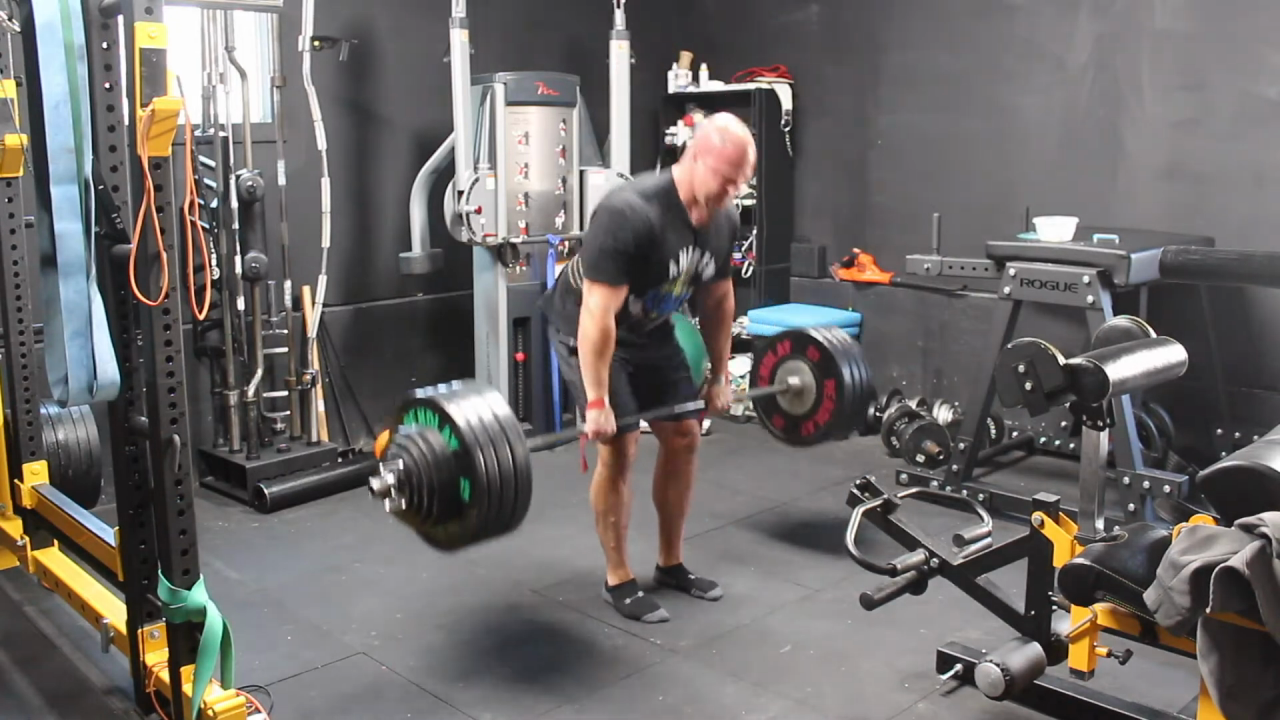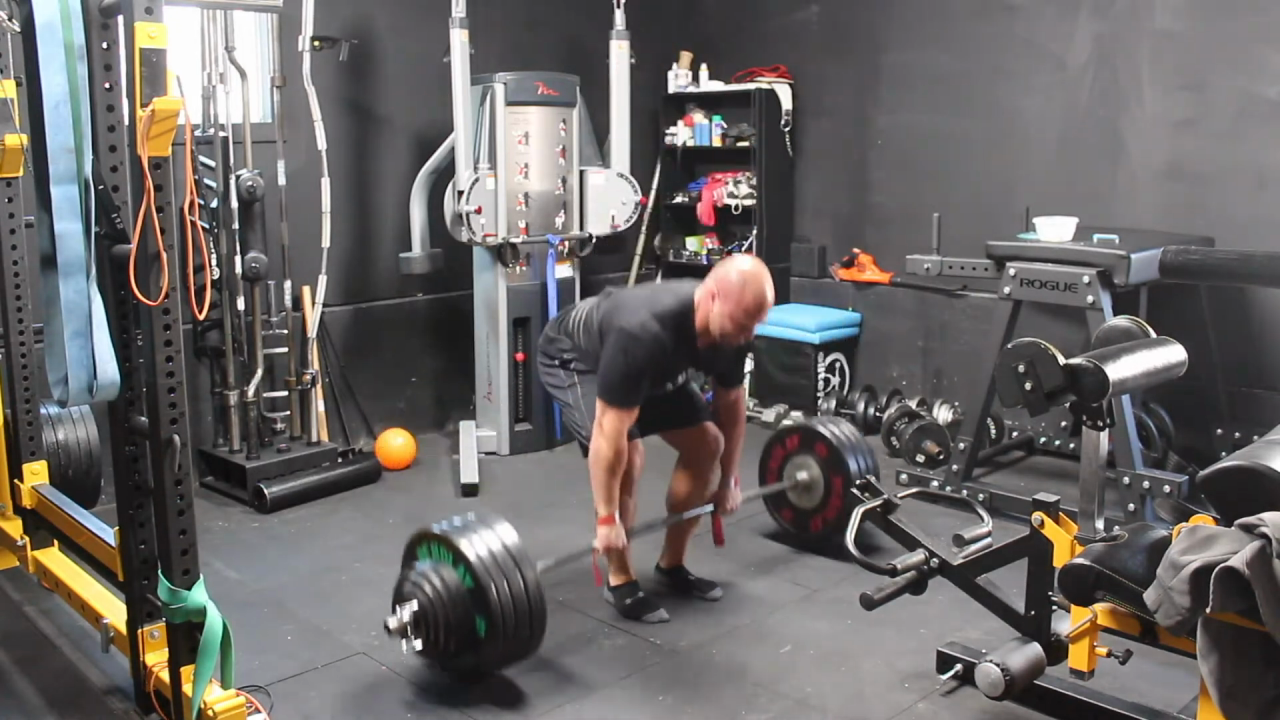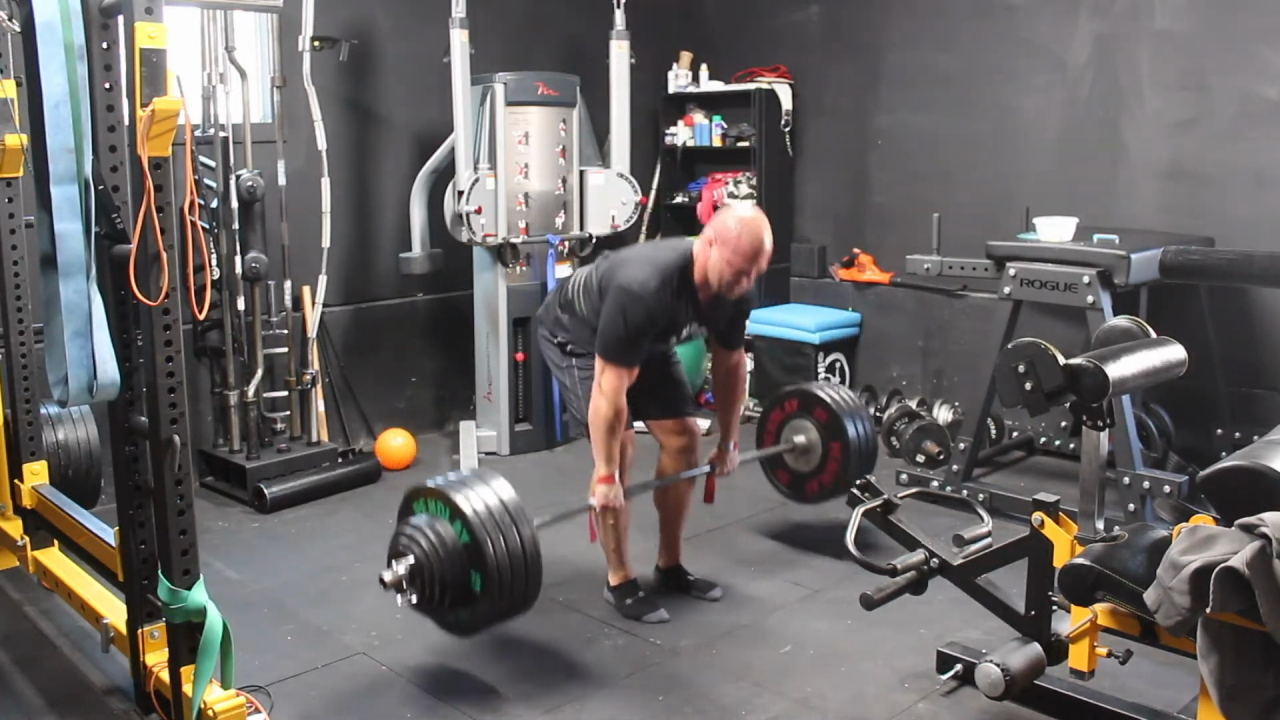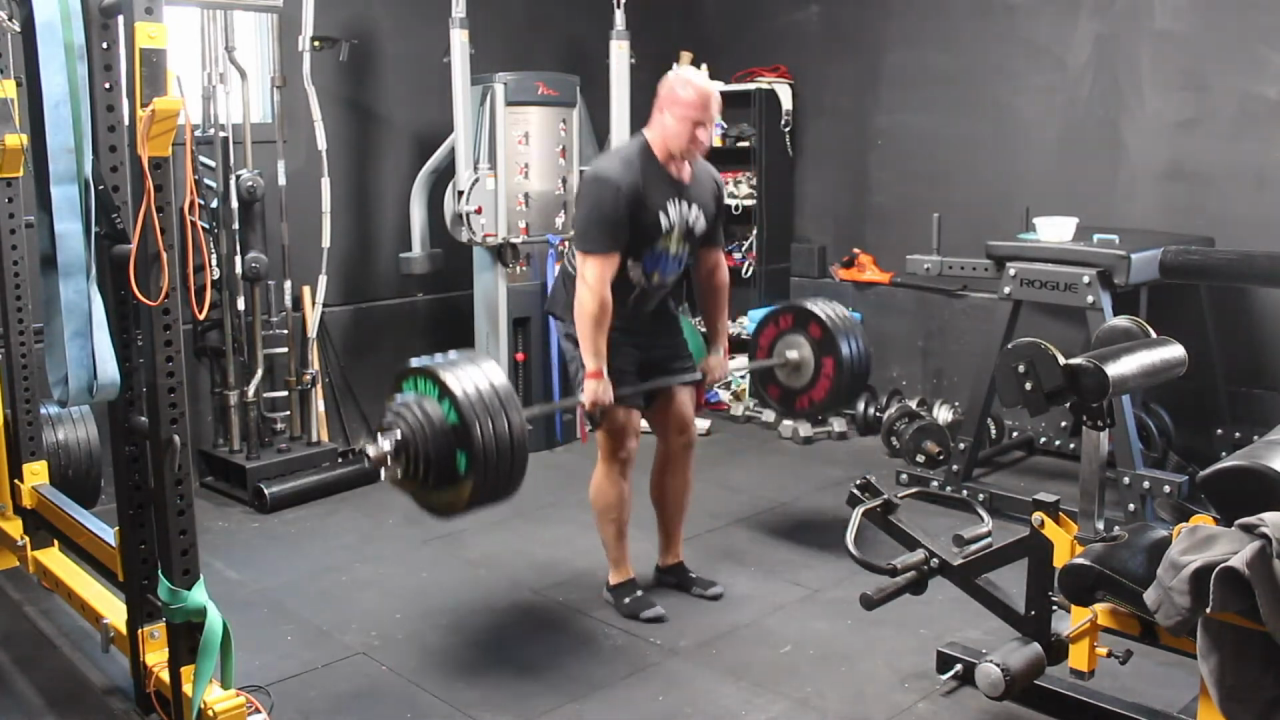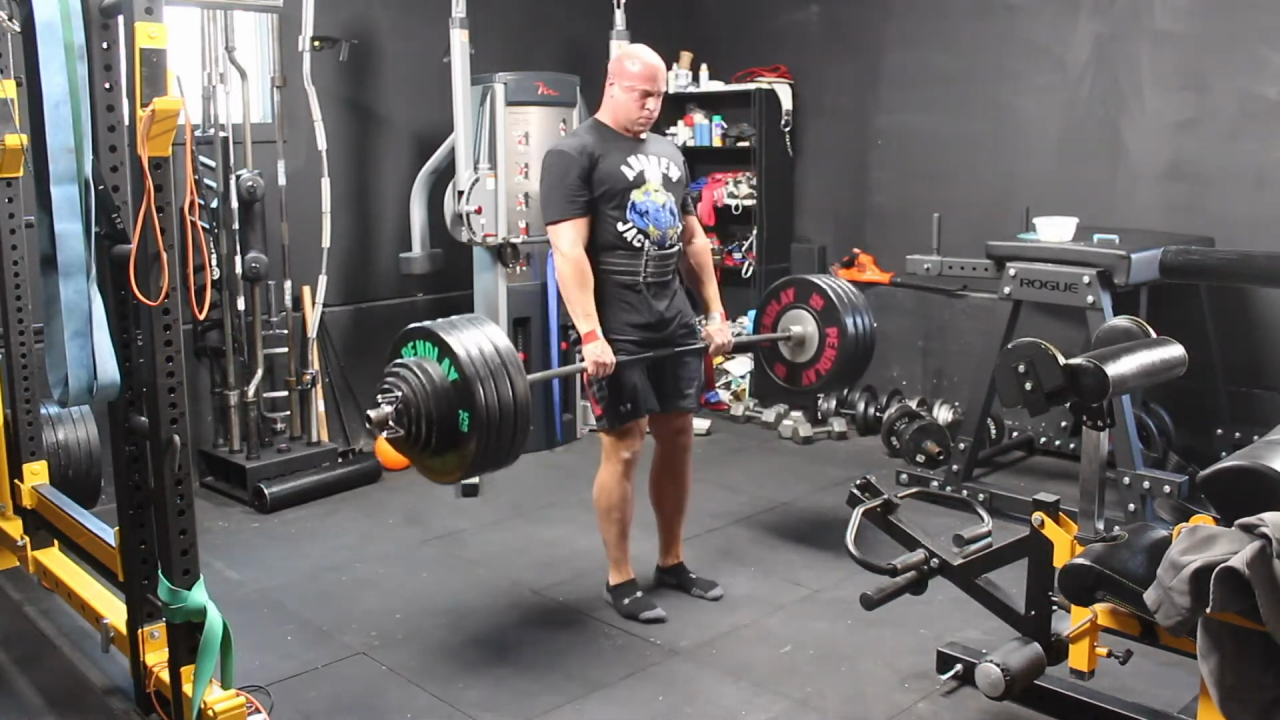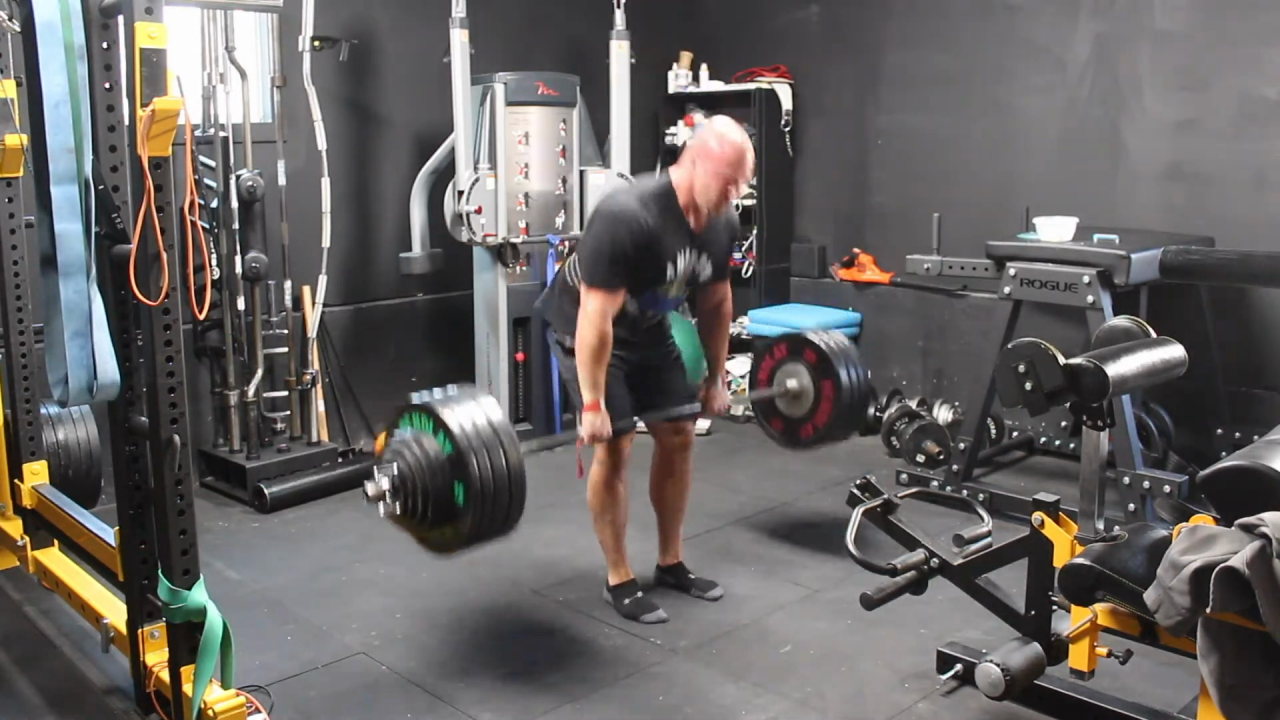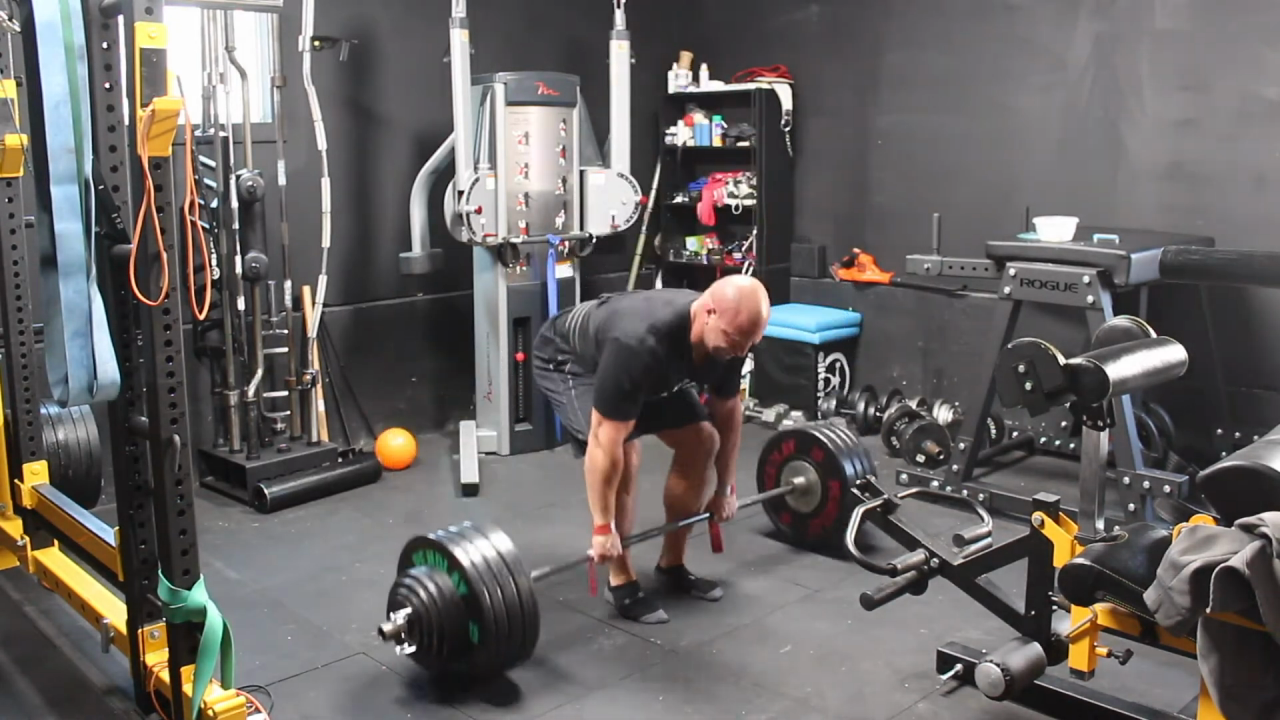
dt=0.4s
person 1, frame 1
left shoulder: (724, 219)
right shoulder: (629, 213)
left elbow: (717, 298)
right elbow: (598, 313)
left wrist: (719, 375)
right wrist: (596, 402)
left hip: (653, 331)
right hip: (589, 324)
left knee: (683, 437)
right knee: (617, 449)
left ankle: (670, 564)
right ankle: (618, 580)
person 1, frame 2
left shoulder: (732, 328)
right shoulder: (643, 331)
left elbow: (730, 404)
right elbow: (611, 432)
left wrist: (729, 480)
right wrist: (607, 519)
right hip: (575, 358)
left knee: (706, 444)
right knee: (627, 457)
left ankle: (671, 565)
right ankle: (620, 582)
person 1, frame 3
left shoulder: (734, 293)
right shoulder: (643, 288)
left elbow: (730, 365)
right elbow: (610, 392)
left wrist: (727, 443)
right wrist: (605, 480)
left hip: (647, 344)
right hip: (577, 334)
left knee: (683, 440)
right knee: (618, 453)
left ankle: (670, 567)
right ankle: (620, 582)
person 1, frame 4
left shoulder: (707, 182)
right shoulder: (614, 181)
left elbow: (712, 268)
right elbow: (594, 285)
left wrist: (718, 347)
right wrist: (594, 375)
left hip: (659, 318)
right hip: (602, 325)
left knee: (680, 438)
right knee: (619, 448)
left ankle: (672, 564)
right ankle: (620, 580)
person 1, frame 5
left shoulder: (667, 151)
right shoulder: (574, 154)
left elbow: (692, 237)
right elbow: (569, 250)
left wrist: (714, 314)
right wrist: (590, 335)
left hip: (675, 318)
right hip: (616, 326)
left knee: (677, 442)
right knee: (624, 448)
left ankle: (672, 564)
right ankle: (620, 581)
person 1, frame 6
left shoulder: (723, 222)
right shoulder: (628, 216)
left elbow: (715, 300)
right elbow: (597, 316)
left wrist: (716, 377)
right wrist: (593, 405)
left hip: (649, 328)
right hip: (586, 319)
left knee: (678, 437)
right knee: (613, 447)
left ankle: (671, 563)
right ankle: (619, 579)
person 1, frame 7
left shoulder: (727, 339)
right shoulder: (639, 344)
left elbow: (727, 412)
right elbow: (607, 444)
left wrist: (726, 488)
right wrist: (603, 529)
right hip: (571, 360)
left knee: (700, 443)
right knee: (624, 461)
left ankle: (672, 566)
right ankle: (621, 583)
